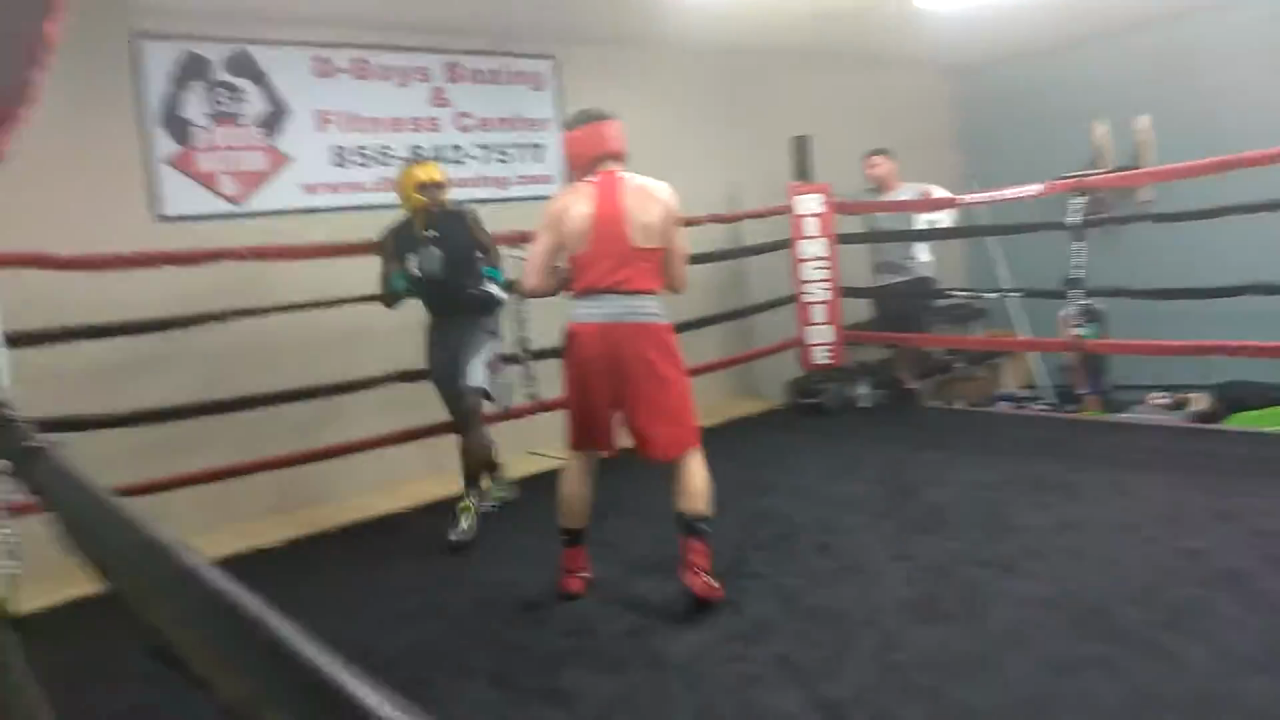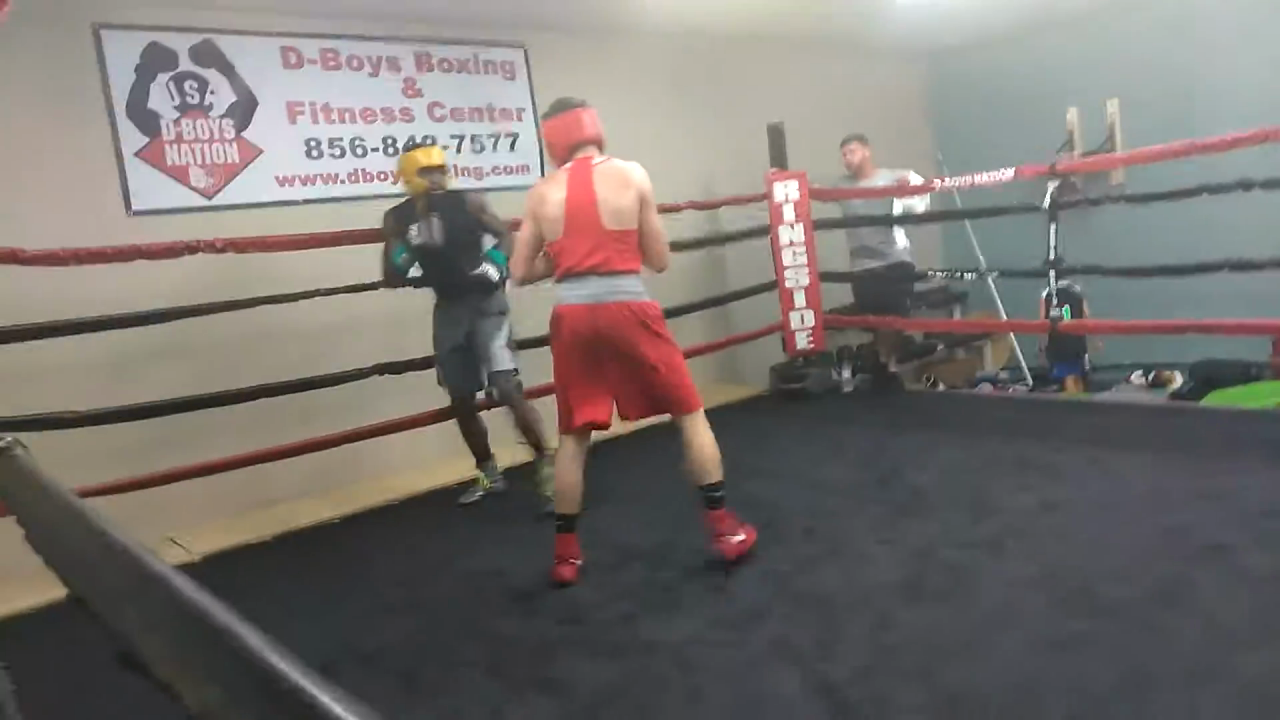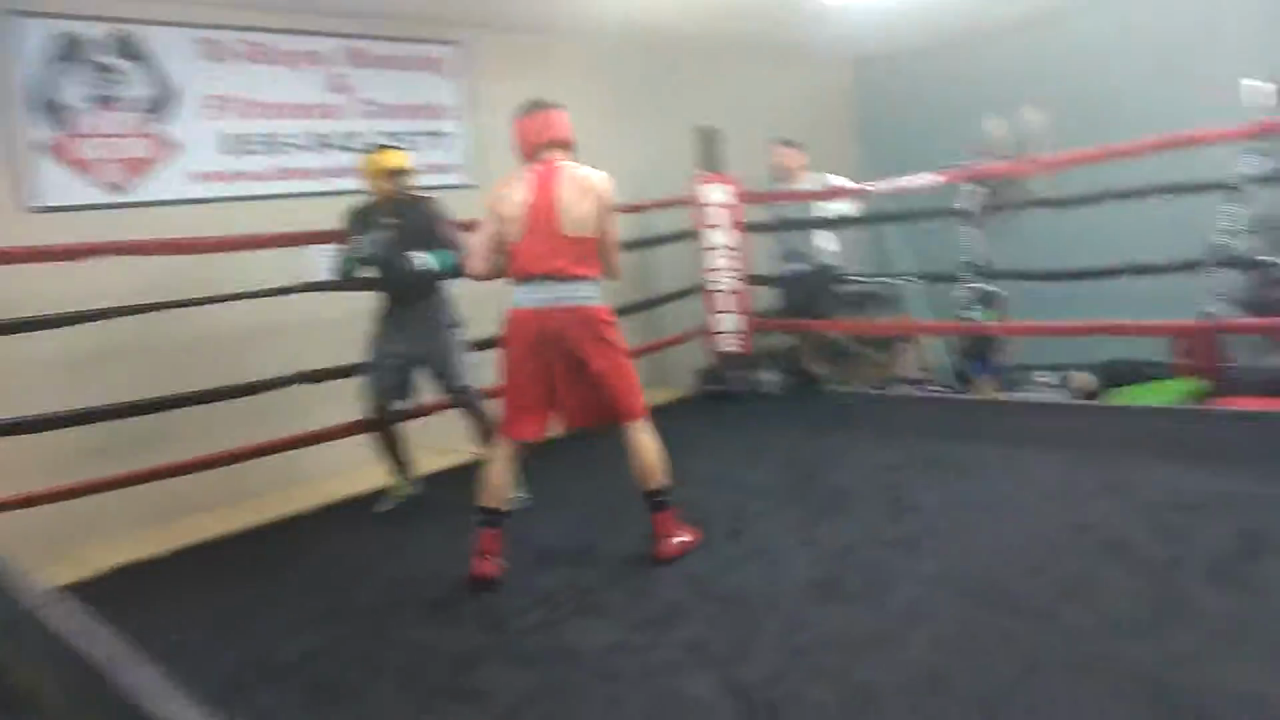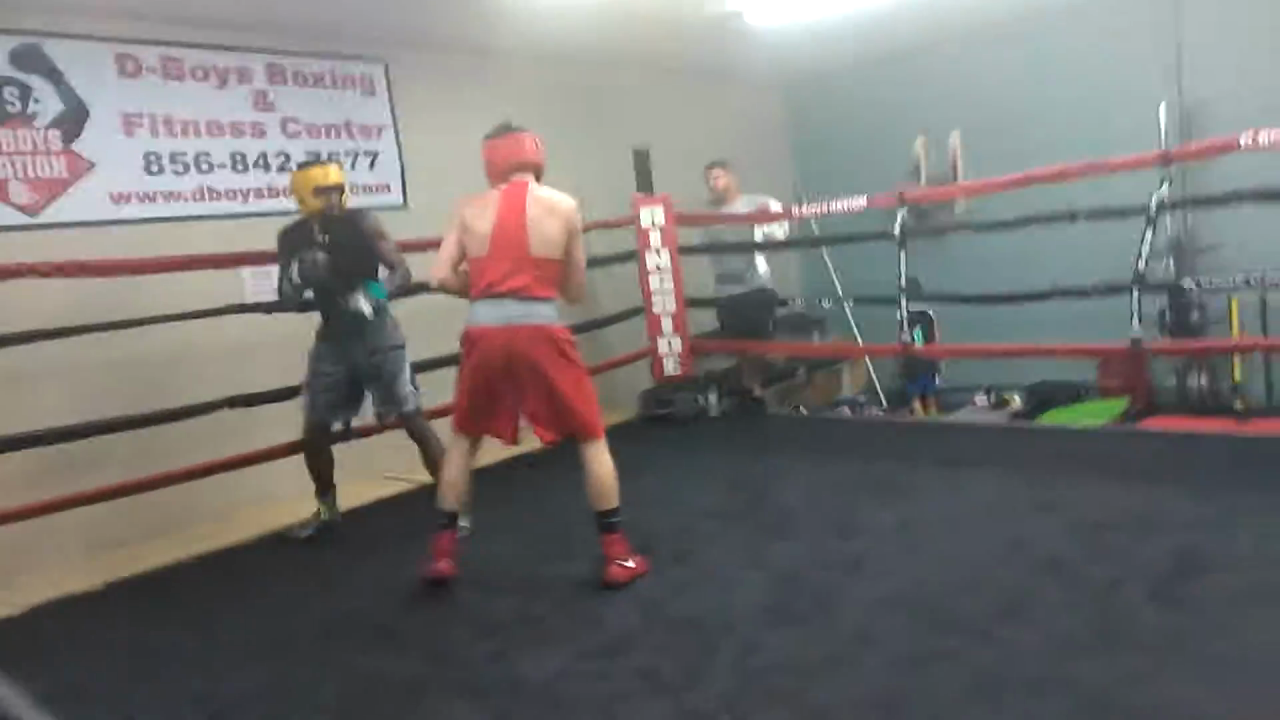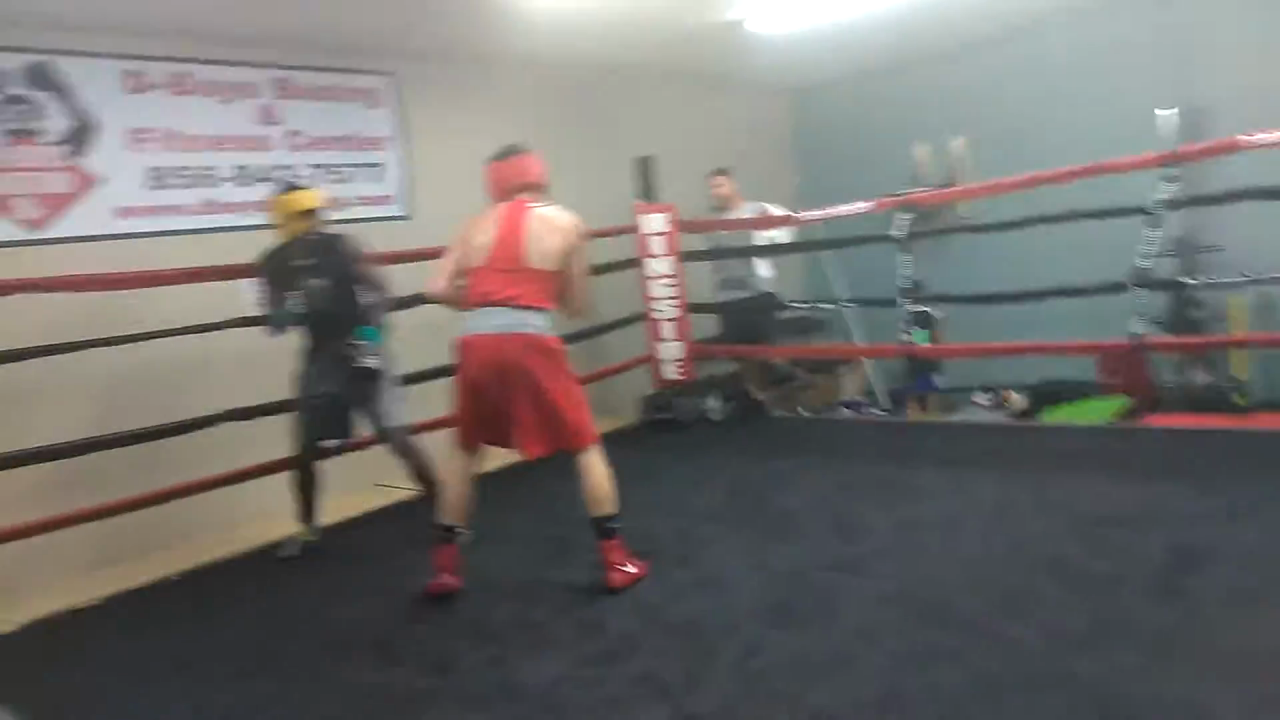
dt=0.2s
person 1, frame 1
left shoulder: (564, 205)
right shoulder: (659, 194)
left elbow: (532, 282)
right elbow: (678, 281)
left hip: (588, 332)
right hip: (644, 330)
left knee: (582, 453)
right knee: (684, 448)
left ankle: (573, 568)
right ankle: (697, 561)
person 1, frame 2
left shoulder: (541, 192)
right shoulder: (631, 175)
left elbow: (520, 272)
right elbow: (658, 259)
left hip: (571, 315)
right hip: (627, 309)
left knee: (573, 435)
right knee: (690, 413)
left ankle: (566, 553)
right ankle: (722, 528)
person 1, frame 3
left shoulder: (505, 192)
right shoulder: (595, 182)
left elbow: (478, 266)
right elbow: (612, 267)
left hip: (527, 316)
right hip: (582, 312)
left knee: (510, 436)
right knee: (634, 419)
left ankle: (486, 550)
right ankle: (667, 530)
person 1, frame 4
left shoulder: (471, 209)
right shoulder: (563, 206)
left elbow: (440, 277)
right elbow: (575, 291)
left hip: (484, 333)
right hip: (540, 331)
left knee: (464, 438)
right knee: (591, 439)
left ankle: (443, 550)
right ankle: (617, 555)
person 1, frame 5
left shoulder: (477, 226)
right shoulder: (564, 222)
left elbow: (439, 289)
right elbow: (576, 305)
left hip: (477, 343)
right hip: (532, 341)
left knee: (466, 451)
right knee: (586, 447)
left ankle: (446, 564)
right ankle: (616, 560)
person 2, frame 1
left shoulder: (464, 220)
right shoulder: (397, 238)
left elbow: (491, 253)
right elbow: (389, 297)
left wrist: (494, 281)
right wrist: (409, 275)
left hip: (476, 321)
right hip: (442, 328)
left knee: (470, 405)
right knee: (463, 416)
left ankle: (468, 501)
right ankle: (497, 482)
person 2, frame 2
left shoulder: (467, 202)
right shoulder: (397, 219)
left elbow: (505, 238)
right elbow: (392, 277)
left wrist: (496, 263)
right wrist: (409, 247)
left hip: (484, 303)
right hip: (448, 310)
left knee: (508, 390)
right knee: (461, 402)
left ankle: (547, 468)
right ankle: (487, 473)
person 2, frame 3
left shoulder: (425, 208)
right shoulder: (359, 220)
left elbow: (461, 253)
right elbow: (346, 274)
left wrist: (436, 262)
right wrist: (359, 255)
left hip: (433, 311)
right hip: (396, 316)
left knee: (467, 397)
right knee: (381, 410)
right ankle: (404, 479)
person 2, frame 4
left shoulder: (362, 224)
right shoulder: (291, 238)
left elbow: (401, 272)
right elbow: (287, 298)
left wrist: (374, 296)
right wrist: (294, 279)
left hip: (375, 331)
right hip: (332, 336)
left knee: (411, 420)
right knee: (314, 431)
right ankle: (326, 507)
person 2, frame 5
left shoulder: (341, 246)
right shoulder: (273, 264)
left elbow: (377, 291)
right elbow: (276, 323)
left wrist: (371, 338)
right wrist: (289, 309)
left hip: (360, 350)
right hip: (322, 357)
left knee: (396, 436)
right knee: (307, 450)
right ankle: (307, 528)
person 3, frame 1
left shoulder: (920, 193)
left elbow: (945, 211)
left hip: (916, 277)
right hip: (884, 282)
left knee: (917, 335)
left ankle: (912, 382)
right ankle: (906, 382)
person 3, frame 2
left shoulder: (895, 178)
right shoulder: (842, 186)
left elbow: (919, 206)
left wrist: (909, 189)
left hip: (894, 262)
right hip: (862, 267)
left knee: (895, 320)
left ankle: (894, 366)
right ankle: (886, 368)
person 3, frame 3
left shoulder: (823, 183)
right shoulder: (774, 190)
left elbow: (847, 209)
left hip: (819, 266)
right hip: (789, 270)
left knee: (822, 320)
right ankle: (813, 368)
person 3, frame 4
left shoulder: (758, 205)
left elbow: (780, 234)
left hip: (757, 288)
right hip: (726, 292)
left knee: (760, 343)
left ankle: (761, 389)
right ankle: (754, 392)
person 3, frame 5
left shoulder: (759, 211)
left elbow: (782, 238)
left hip: (759, 292)
right hip: (728, 297)
left knee: (763, 348)
left ankle: (764, 393)
right ankle: (755, 394)
